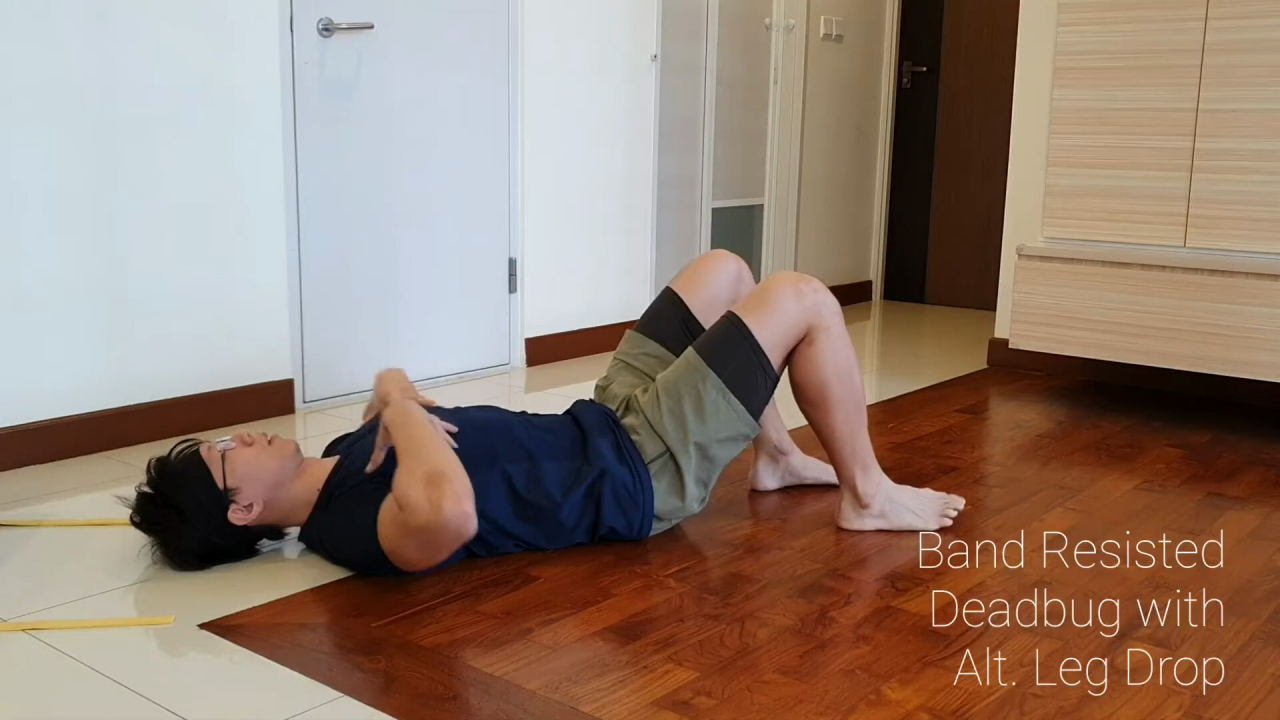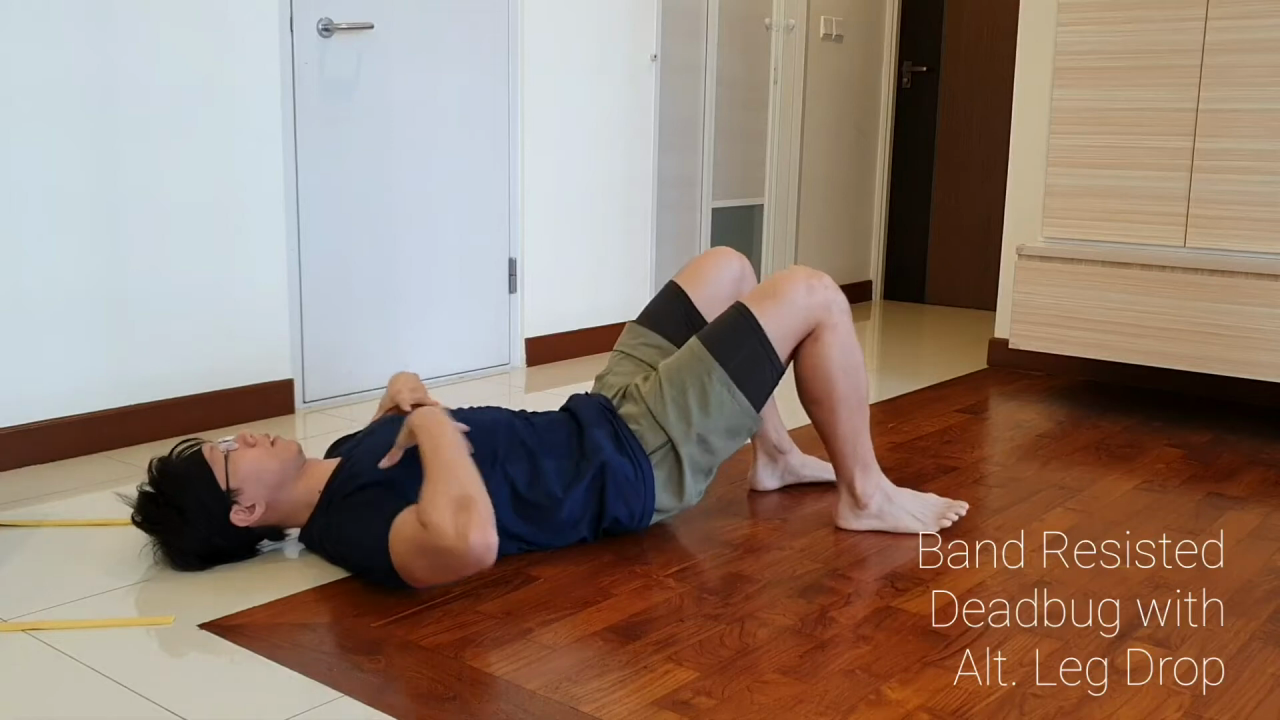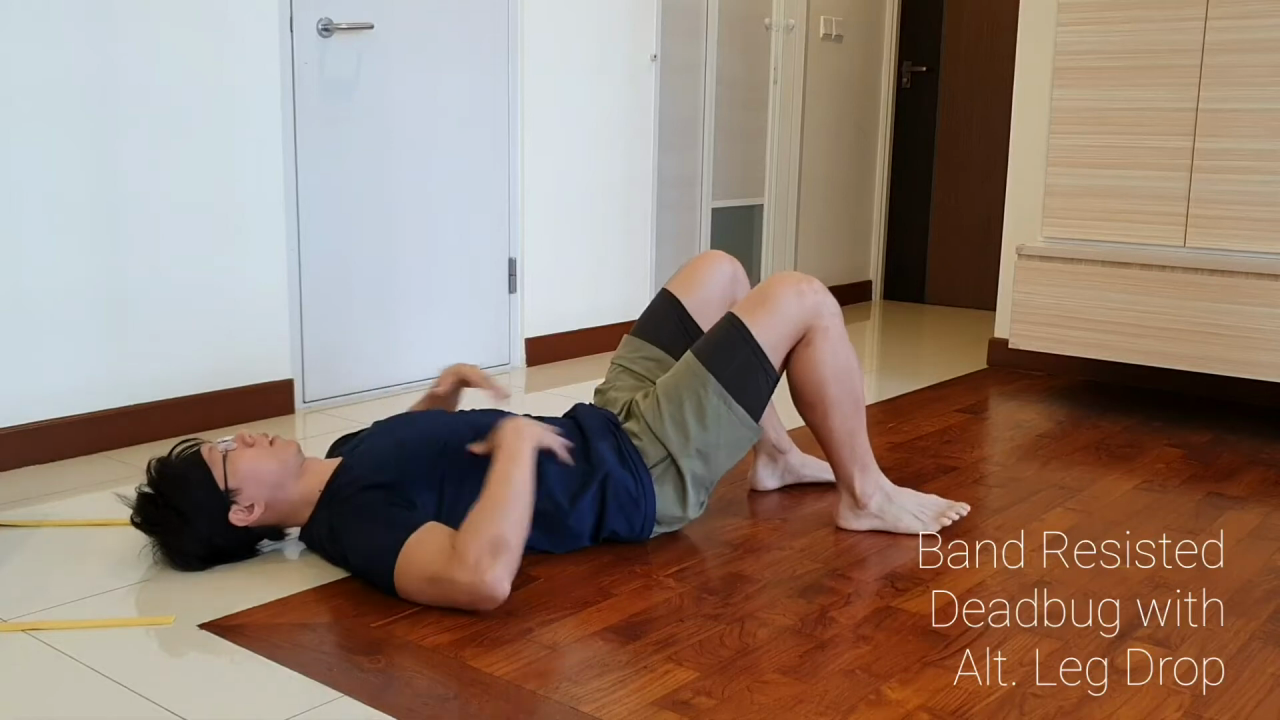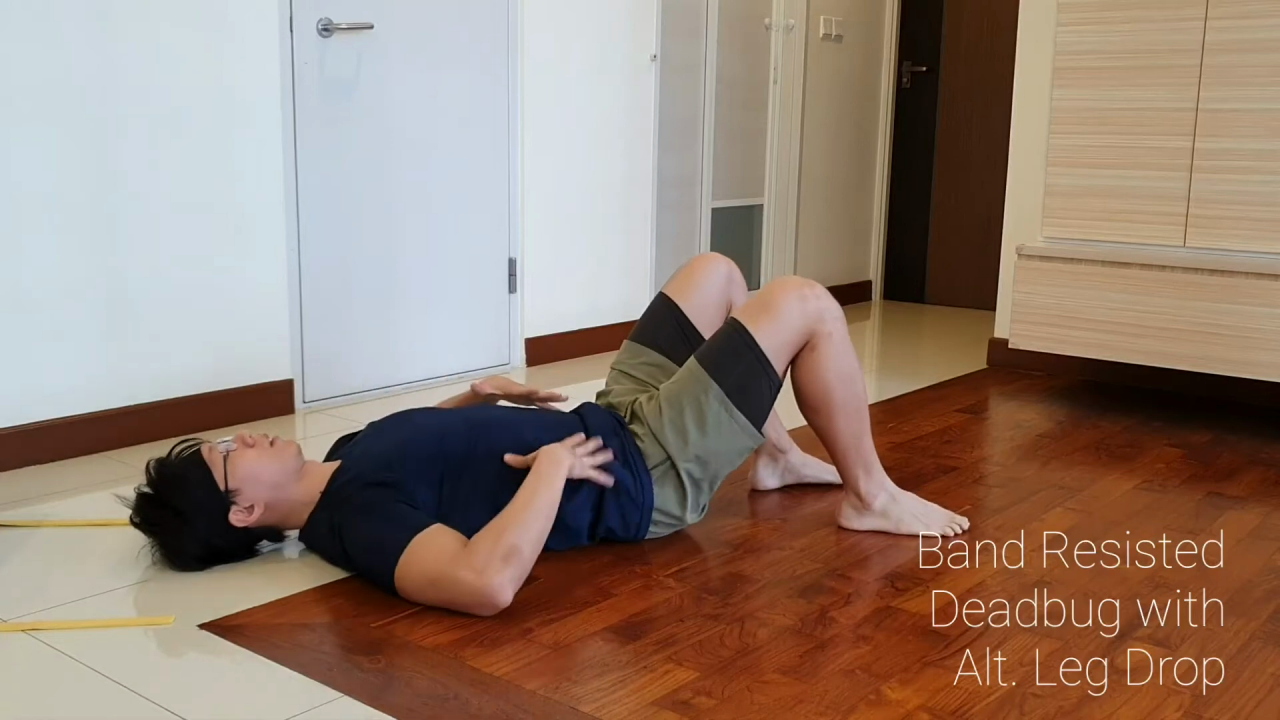
dt=0.2s
person 1, frame 1
left shoulder: (342, 464)
right shoulder: (357, 523)
left elbow: (401, 420)
right elbow: (451, 512)
left wrist: (393, 399)
right wrist: (398, 407)
left hip: (603, 421)
right hip: (642, 472)
left knee: (724, 270)
right knee: (803, 299)
left ankle: (777, 456)
right ankle: (868, 495)
person 1, frame 2
left shoulder: (342, 466)
right shoulder: (356, 522)
right elbow: (471, 540)
left wrist: (399, 397)
right wrist: (429, 421)
left hip: (601, 417)
right hip: (639, 460)
left knee: (728, 264)
right knee: (814, 295)
left ankle: (775, 453)
right ankle: (866, 495)
person 1, frame 3
left shoulder: (344, 458)
right shoulder: (355, 523)
right elbow: (484, 577)
left wrist: (442, 389)
right wrist: (514, 440)
left hip: (606, 424)
right hip: (643, 472)
left knee: (720, 270)
right knee: (803, 299)
left ankle: (775, 455)
right ankle: (868, 496)
person 1, frame 4
left shoulder: (345, 461)
right shoulder: (356, 522)
right elbow: (489, 581)
left wrist: (481, 394)
right wrist: (551, 467)
left hip: (610, 421)
right hip: (644, 471)
left knee: (716, 272)
right knee: (806, 304)
left ankle: (776, 455)
right ankle: (872, 497)
